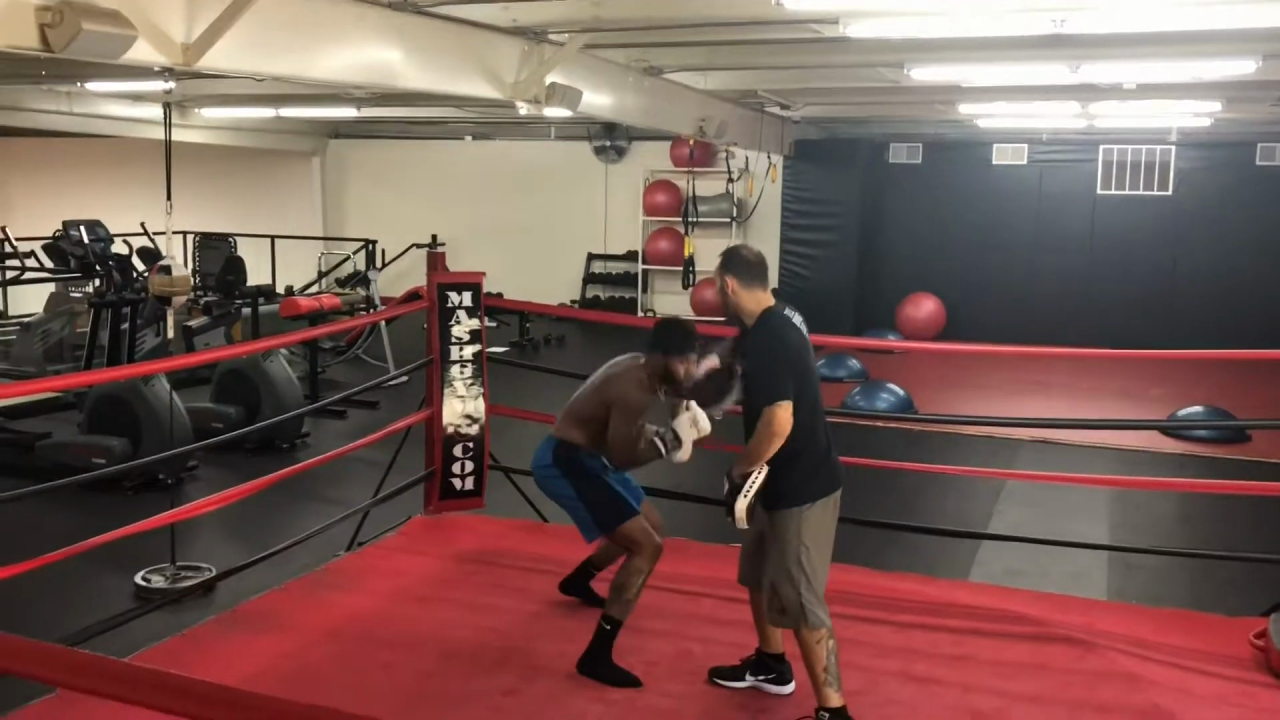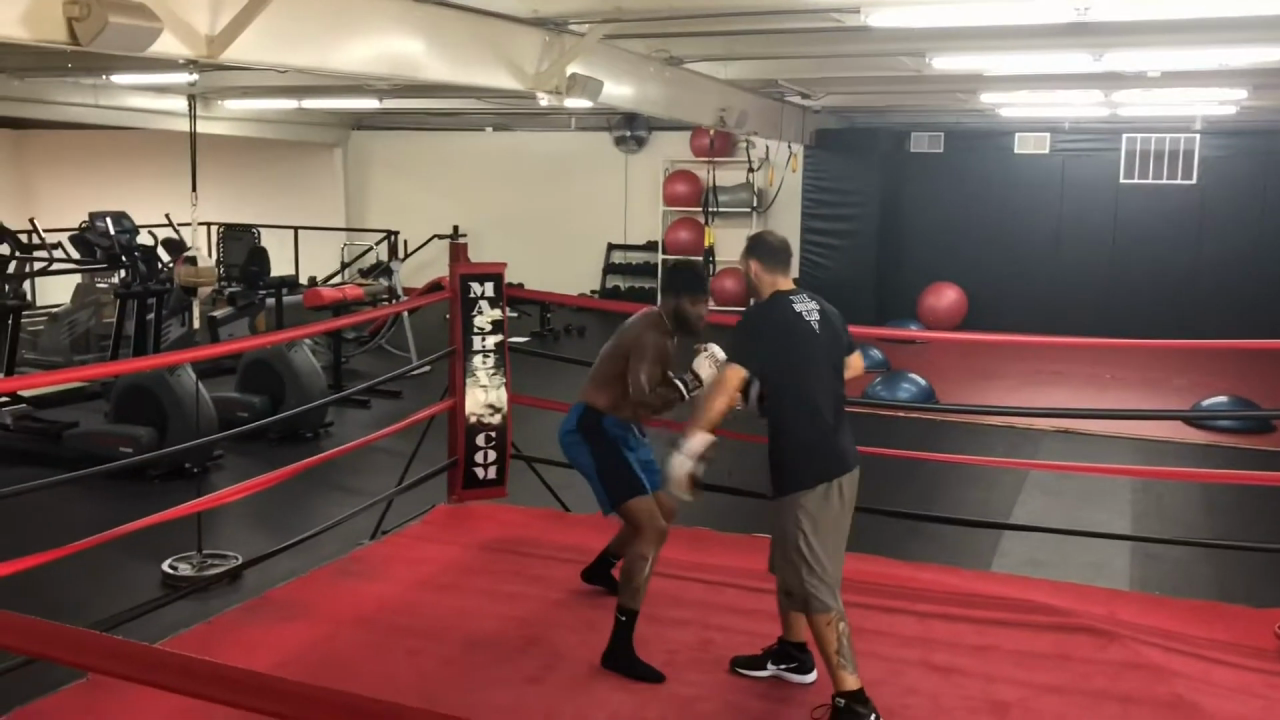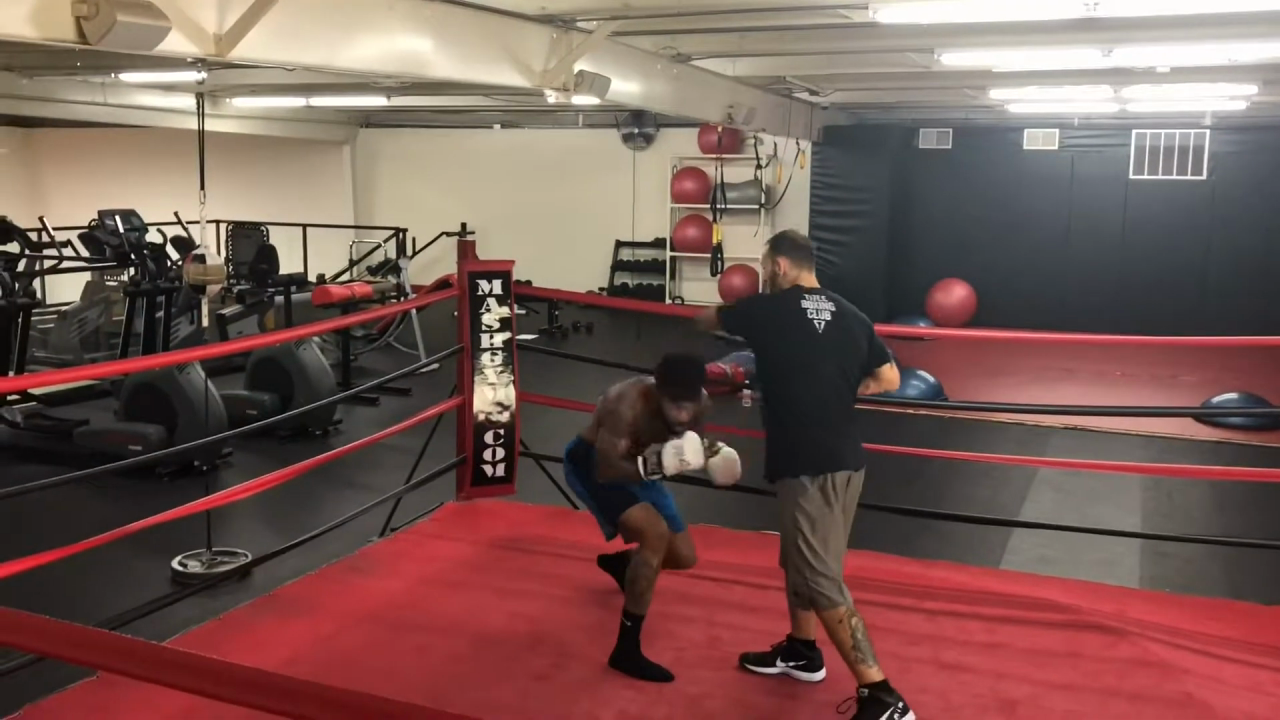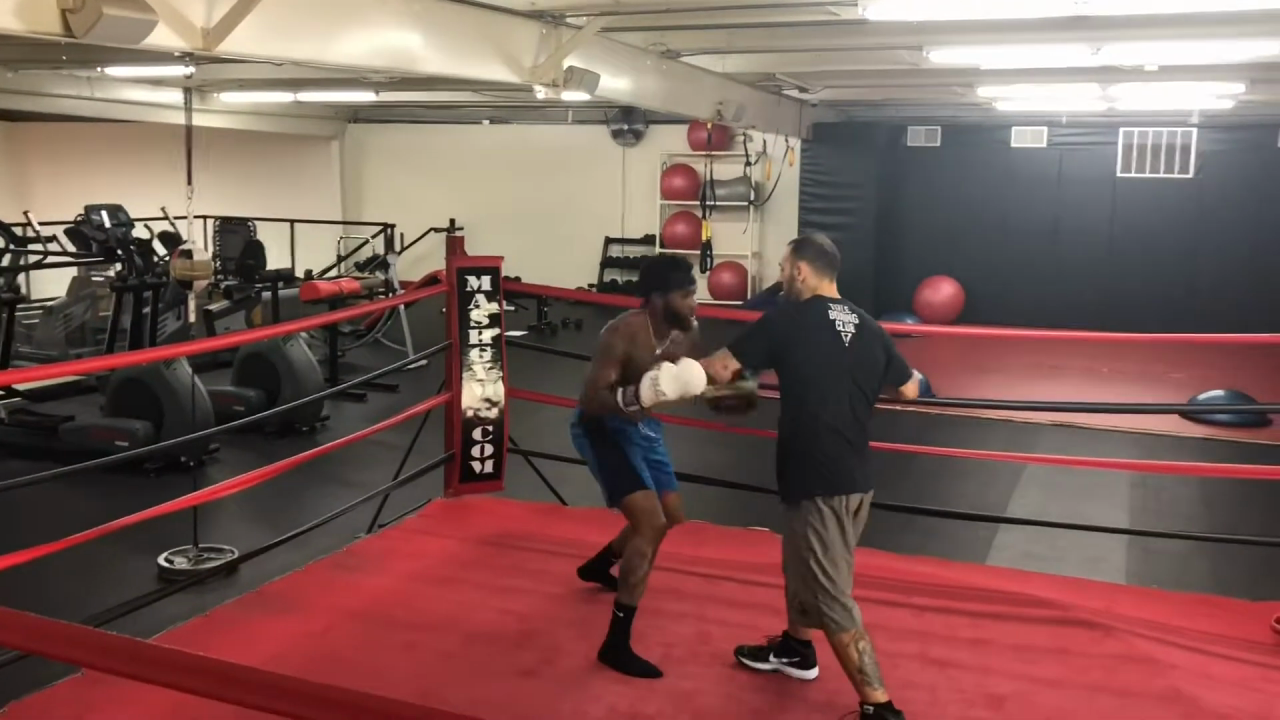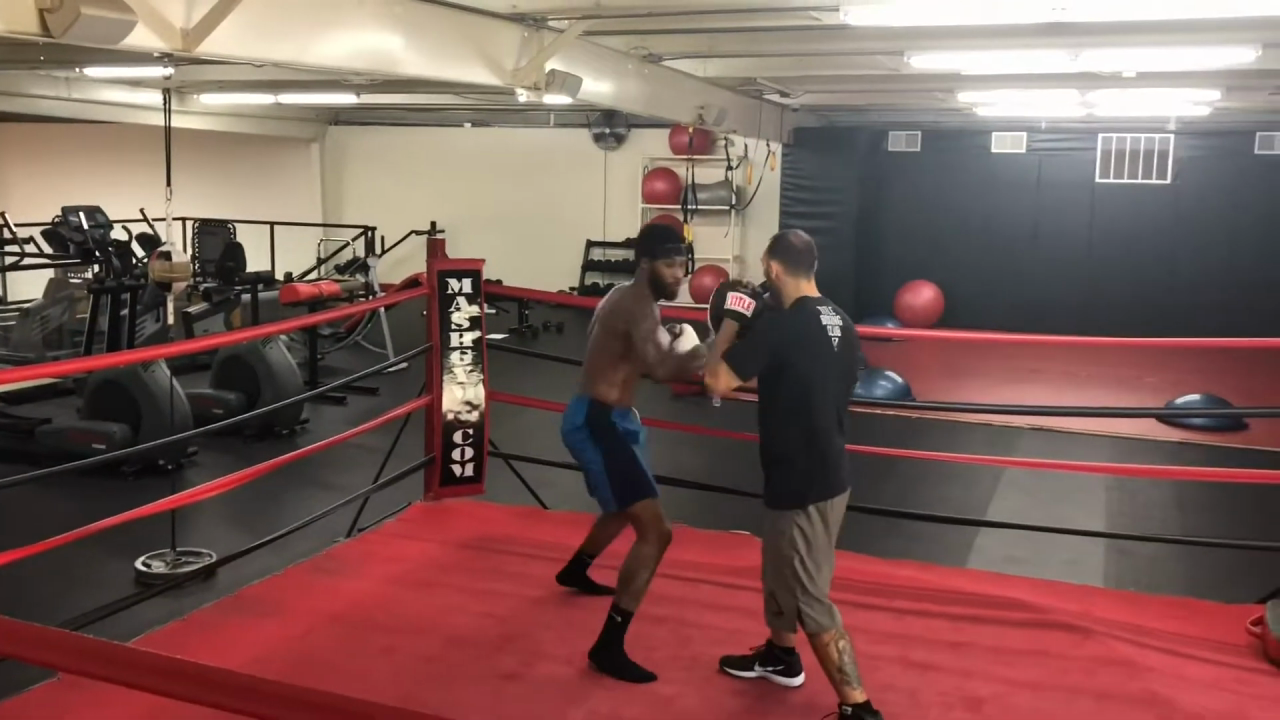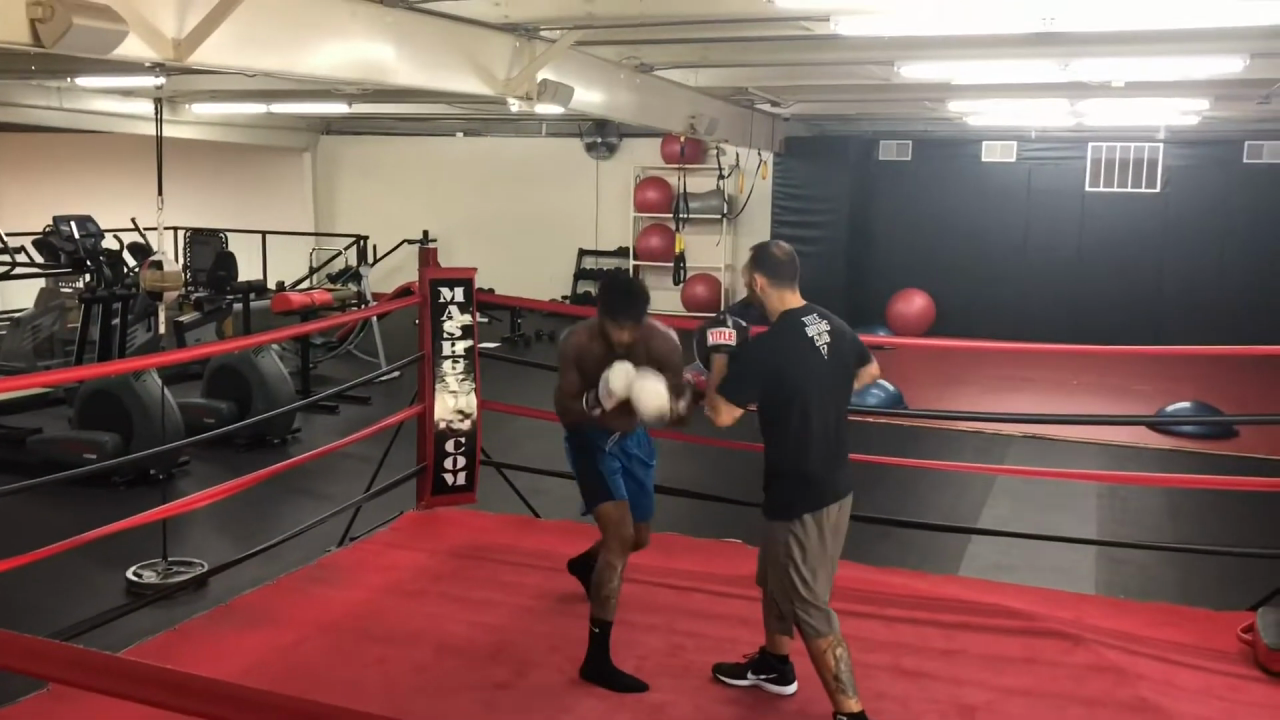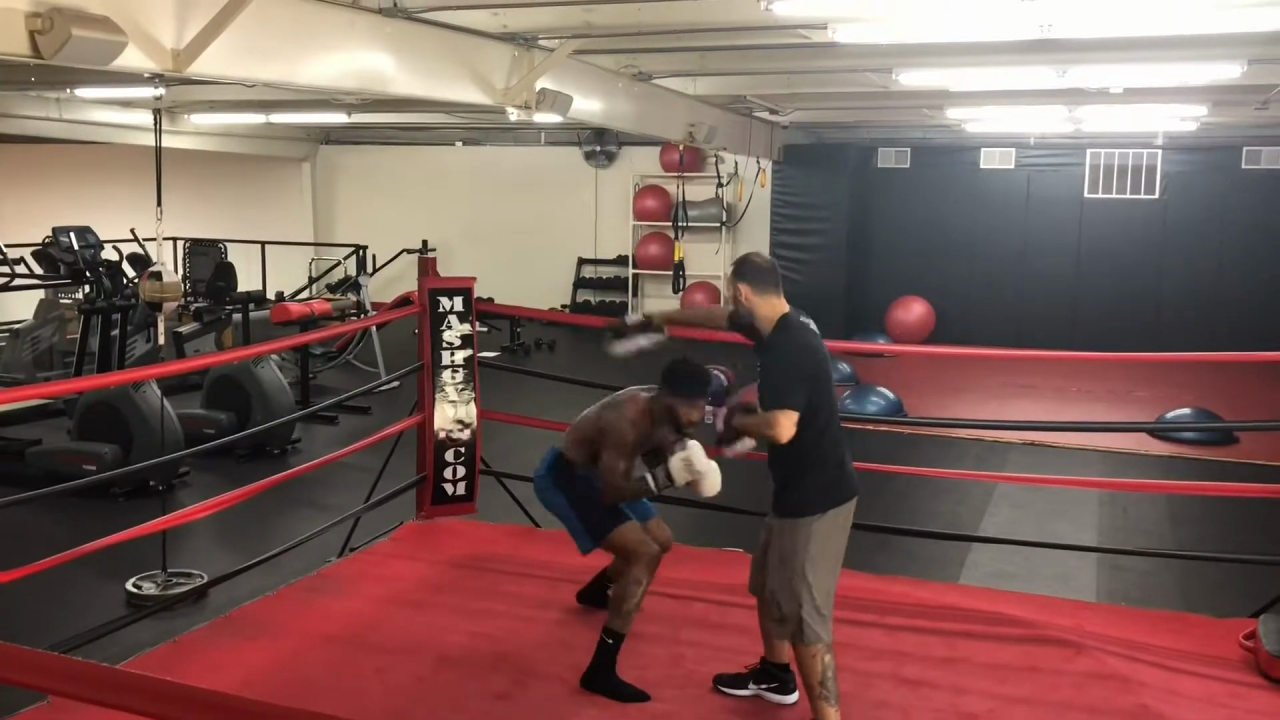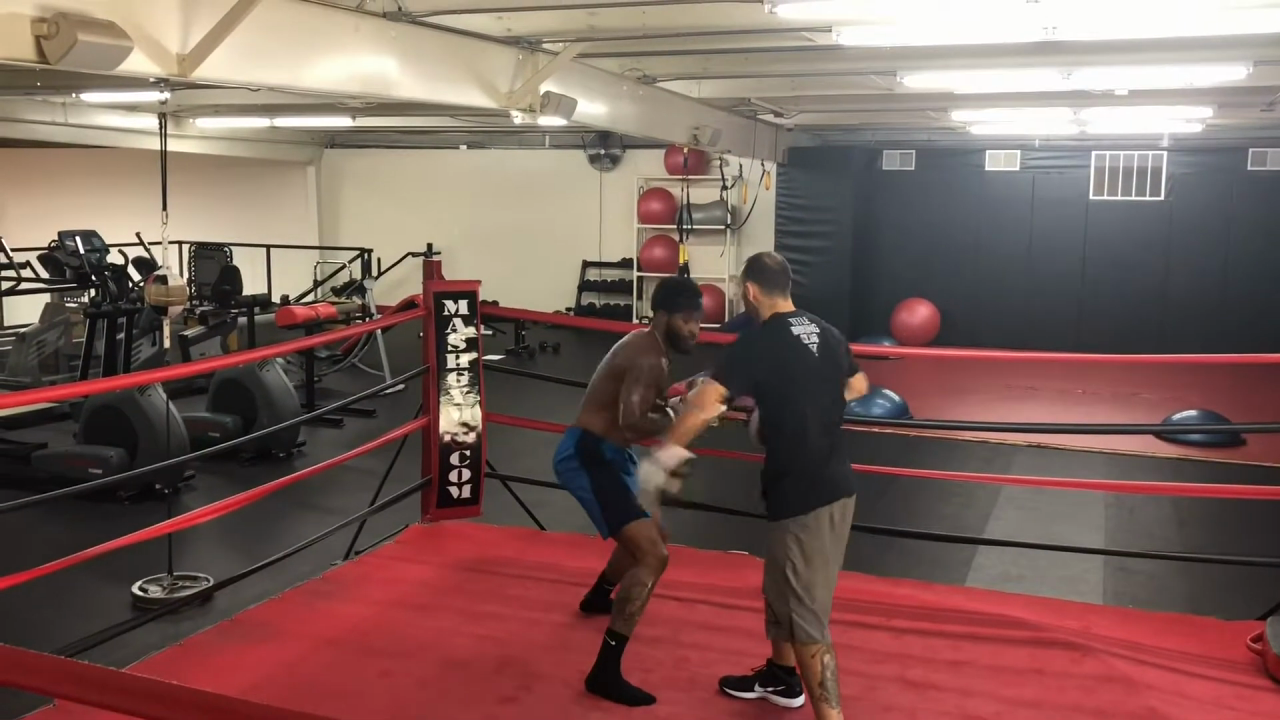
dt=0.4s
person 1, frame 1
left shoulder: (769, 341)
right shoulder: (775, 317)
left elbow: (778, 422)
left wrist: (739, 470)
left hip: (802, 487)
right hip: (789, 481)
left knee: (800, 600)
right knee: (758, 573)
right ankle: (769, 664)
person 1, frame 2
left shoulder: (763, 318)
right shoulder: (824, 310)
left elbow: (729, 383)
right elbow: (854, 367)
left wrist: (691, 442)
left hip: (809, 470)
right hip: (836, 458)
left knee: (814, 585)
right knee: (789, 564)
right ankle: (792, 654)
person 1, frame 3
left shoulder: (768, 311)
right shoulder: (851, 316)
left elbow: (714, 316)
right elbow: (889, 379)
left wrist: (714, 311)
left hip: (806, 467)
right hip: (843, 461)
left knee: (817, 578)
right knee: (798, 561)
right ankle: (799, 649)
person 1, frame 4
left shoulder: (788, 320)
right shoulder: (869, 329)
left elbow: (720, 368)
right elbow: (909, 390)
left hip: (817, 483)
right hip: (855, 477)
left knee: (830, 597)
right knee: (803, 567)
right ankle: (795, 648)
person 1, frame 5
left shoulder: (778, 326)
right shoulder: (841, 325)
left elbow: (717, 381)
left wrist: (730, 320)
left hip: (802, 485)
right hip: (826, 475)
left knee: (808, 597)
right knee: (782, 574)
right ankle: (780, 656)
person 1, frame 6
left shoulder: (765, 348)
right shoulder: (833, 327)
left elbow: (720, 413)
right elbow: (869, 370)
left wrist: (721, 352)
left hip: (799, 494)
right hip: (832, 483)
left knee: (808, 604)
right knee: (777, 579)
right ankle: (773, 664)
person 1, frame 7
left shoulder: (789, 347)
right shoulder: (785, 325)
left elbow: (780, 429)
right elbow: (717, 316)
left wrist: (737, 419)
right wrist: (653, 321)
left hip: (816, 497)
right hip: (801, 488)
left knee: (801, 609)
right knee: (768, 580)
right ankle: (775, 672)
person 1, frame 8
left shoulder: (760, 342)
right shoulder: (827, 334)
left elbow: (705, 400)
right elbow: (857, 386)
left wrist: (665, 451)
left hip: (801, 496)
right hip: (835, 485)
left knee: (803, 610)
right knee: (781, 588)
right ankle: (781, 676)
person 2, frame 1
left shoulder: (643, 369)
right shoulder: (633, 387)
right elbow: (621, 458)
left wrist: (663, 433)
right wrist: (674, 436)
left hip: (586, 455)
right hip: (565, 463)
left knee: (648, 524)
right knee: (647, 546)
left ankle: (578, 579)
right ankle: (597, 656)
person 2, frame 2
left shoulder: (662, 328)
right shoulder: (650, 333)
left elbow: (651, 387)
right elbow: (644, 402)
left wrist: (695, 377)
right wrist: (693, 379)
left hip: (618, 428)
right hip: (593, 430)
left knee: (664, 509)
right knee: (652, 529)
left ankle: (599, 569)
right ankle: (619, 649)
person 2, frame 3
left shoulder: (696, 402)
right shoulder: (628, 403)
left elbow: (688, 437)
right elbow: (606, 470)
left wrist: (710, 453)
right wrist: (660, 465)
left hip: (635, 466)
right hip: (592, 464)
left knee: (683, 556)
right knee: (655, 535)
left ankle: (618, 561)
right ankle: (627, 651)
person 2, frame 4
left shoulder: (686, 331)
right shoulder: (622, 334)
left elbow: (683, 381)
right elbow: (591, 401)
left wrist: (691, 382)
right wrist: (639, 394)
left hip: (642, 425)
right hip: (604, 428)
left knee: (671, 515)
right knee: (651, 523)
left ankle: (600, 565)
right ankle: (616, 644)
person 2, frame 5
left shoulder: (629, 299)
right shoulder: (638, 304)
right elbow: (660, 368)
left wrist: (679, 350)
right wrist: (712, 348)
left hip: (599, 419)
right hip: (598, 423)
left knee: (623, 508)
right knee: (656, 533)
left ankle: (574, 570)
right ankle: (609, 647)
person 2, frame 6
left shoulder: (663, 341)
right shoulder: (577, 341)
left elbow: (679, 398)
right elbow: (565, 412)
left wrist: (670, 403)
right wrist: (602, 398)
left hip: (633, 438)
right hip: (590, 439)
left knee: (639, 536)
right knee: (620, 536)
left ankle: (584, 565)
right ankle: (597, 661)
person 2, frame 7
left shoulder: (668, 414)
right shoulder: (626, 419)
left elbow: (664, 451)
right elbow: (612, 491)
left wrist: (691, 467)
right wrist: (666, 476)
left hip: (601, 471)
right hip: (566, 477)
left knee: (662, 541)
right knee: (643, 555)
left ankle: (596, 590)
right ankle: (601, 671)
person 2, frame 8
left shoulder: (652, 350)
right shoulder: (645, 355)
left elbow: (642, 411)
right elbow: (632, 425)
left hip: (605, 453)
right hip: (588, 456)
left knee: (653, 533)
right knee: (652, 556)
left ankle: (598, 597)
right ankle: (605, 673)
